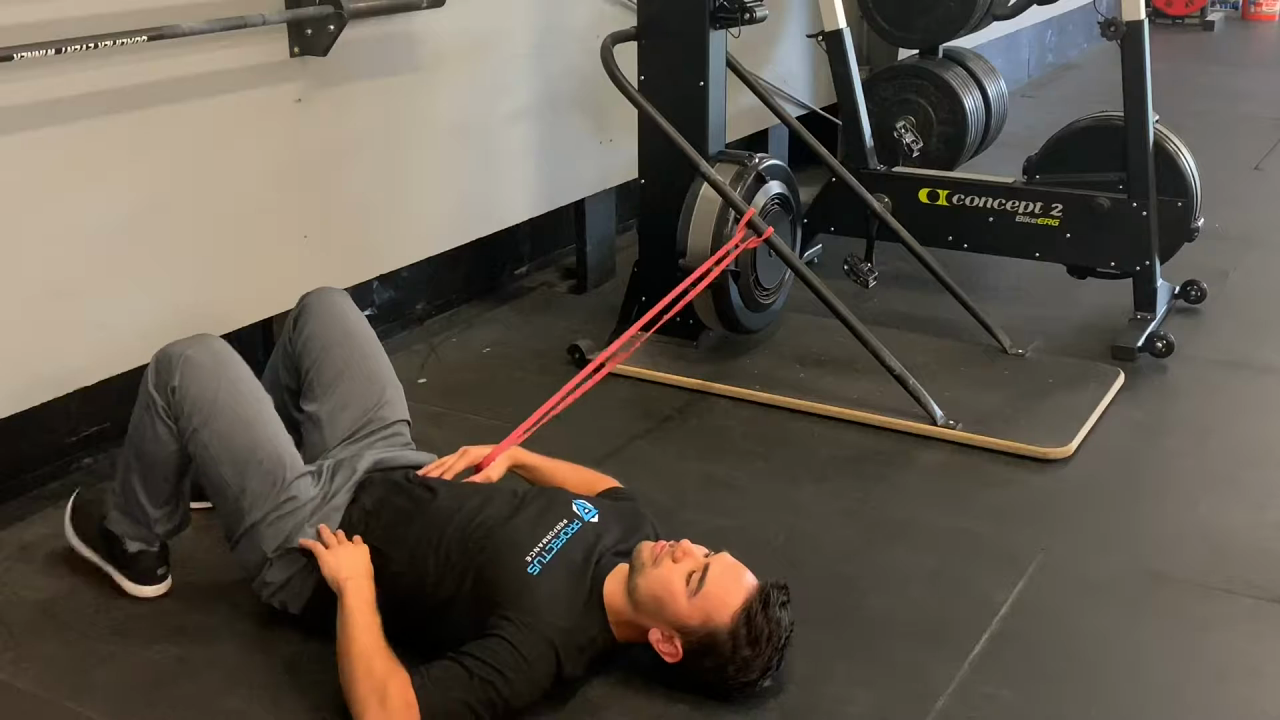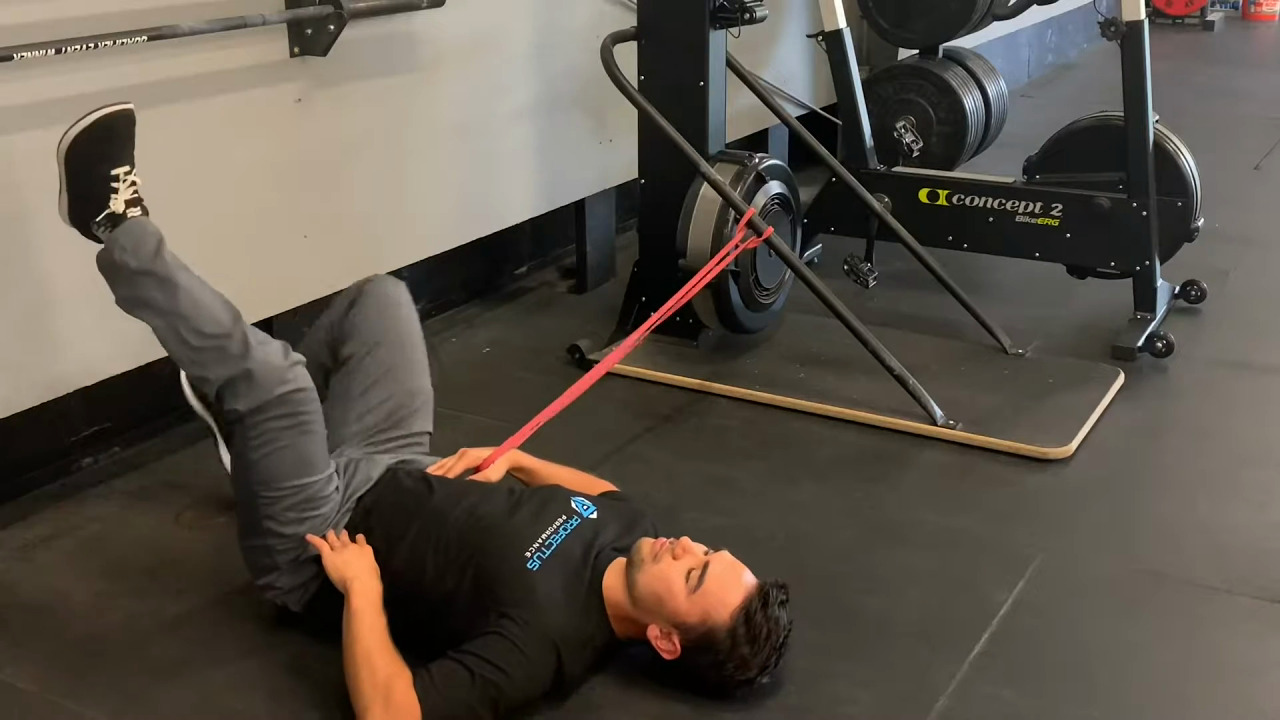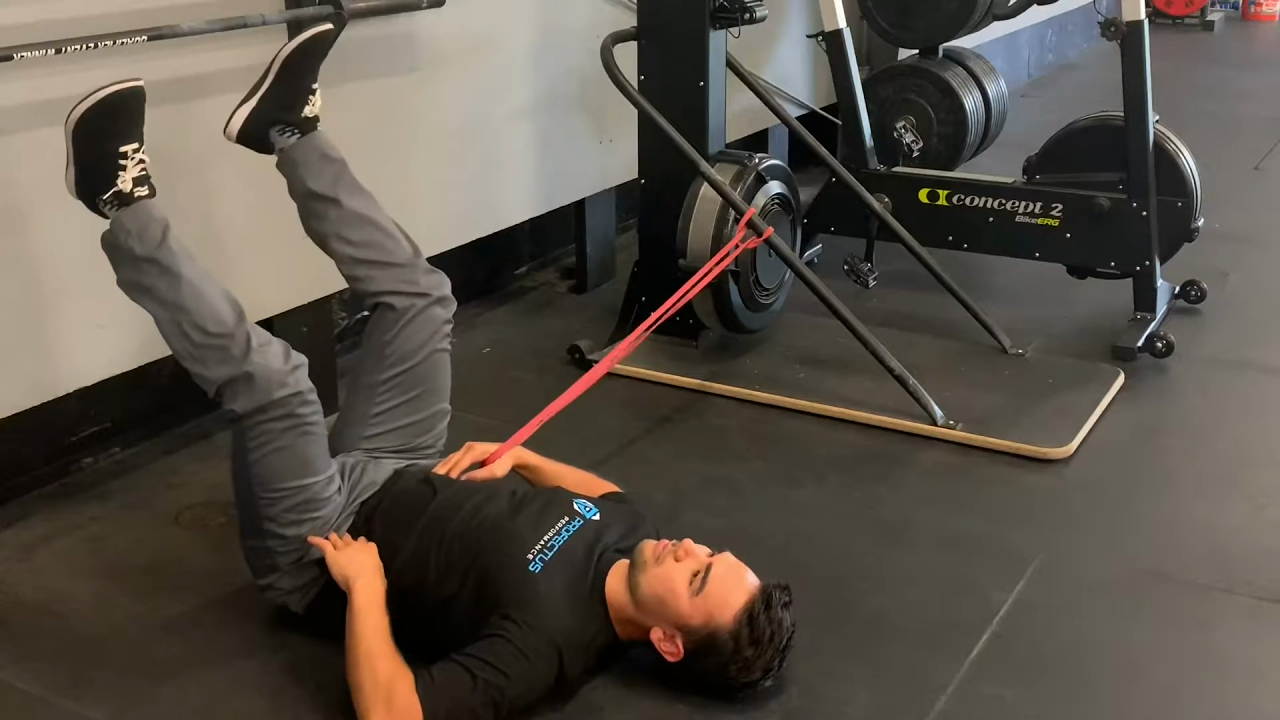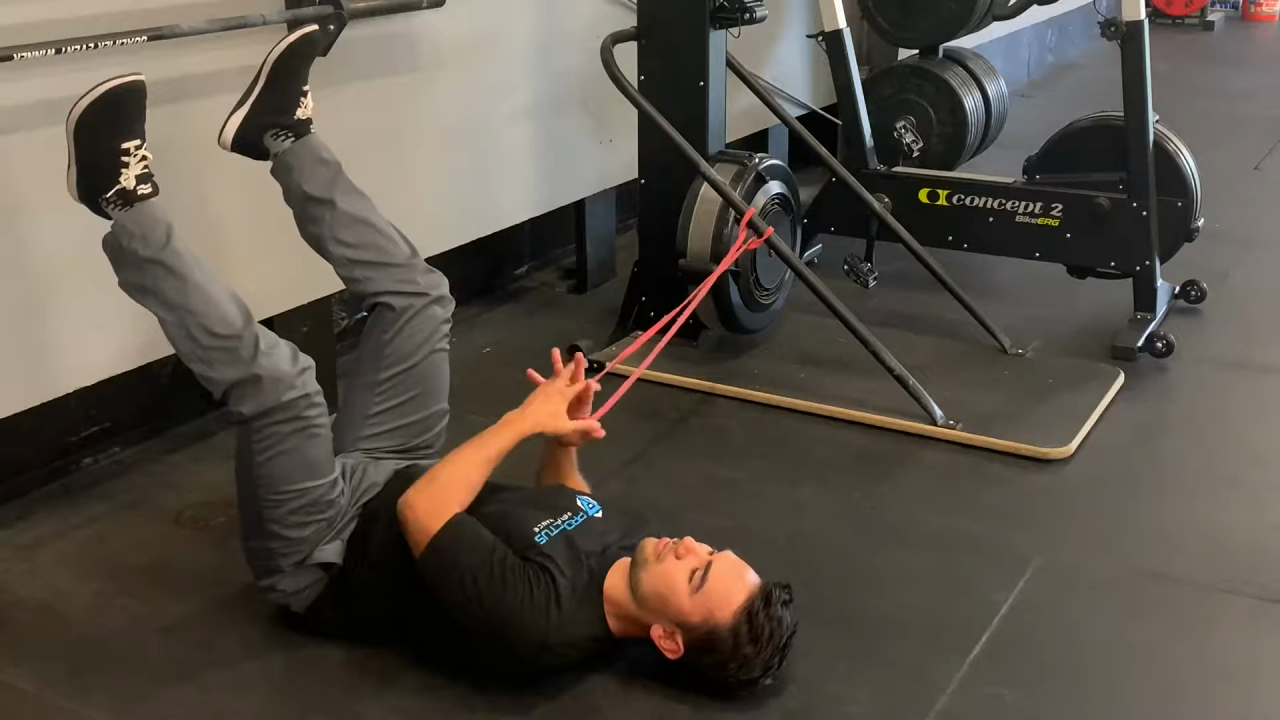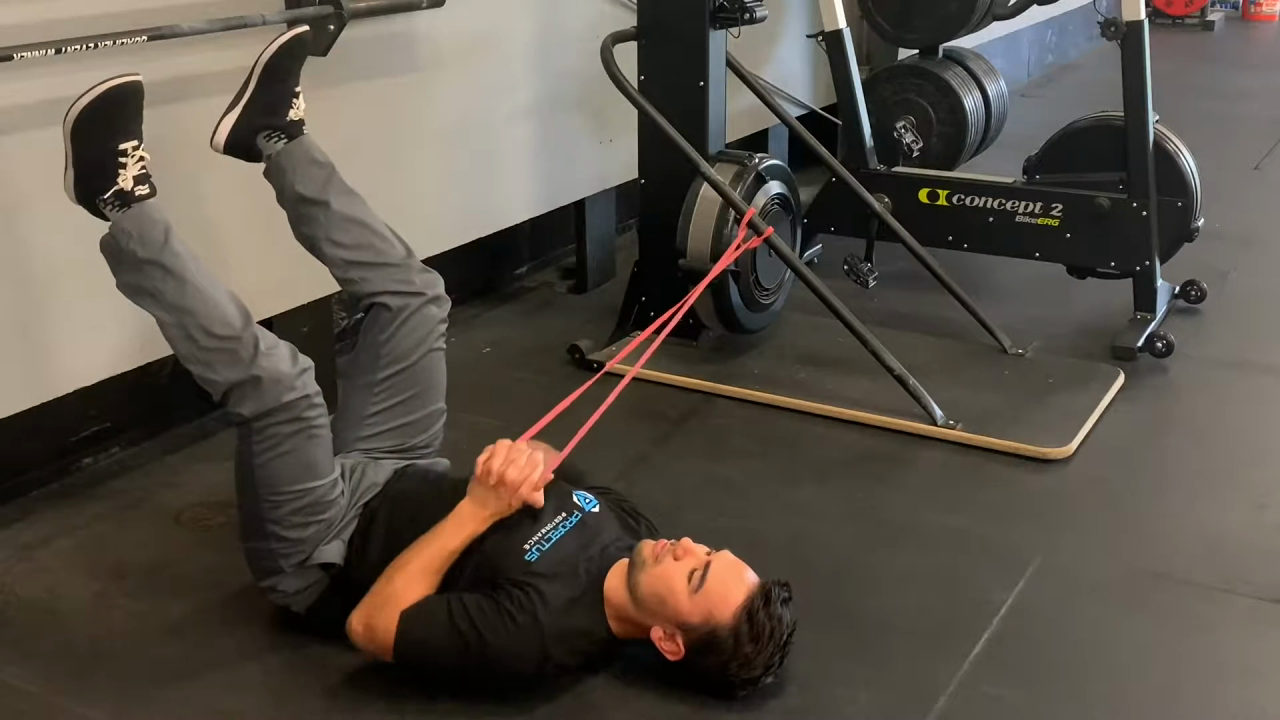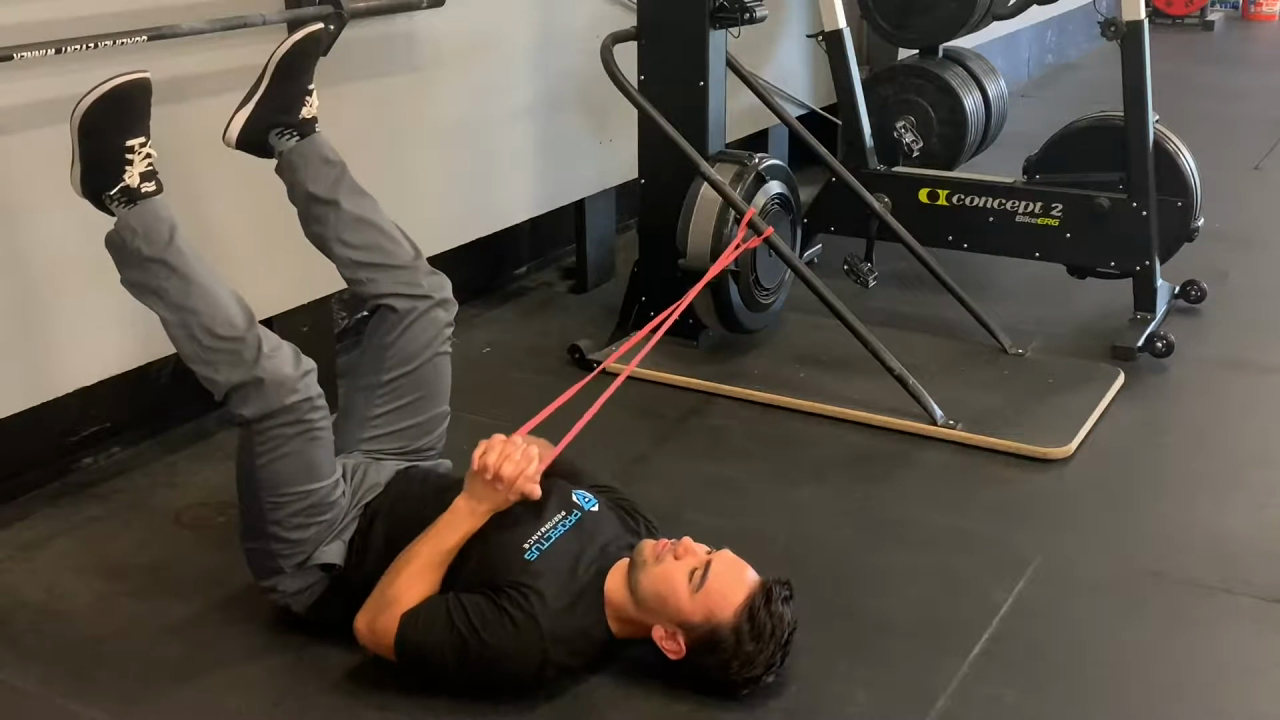
dt=0.7s
person 1, frame 1
left shoulder: (544, 638)
right shoulder: (629, 533)
right elbow: (599, 483)
left wrist: (354, 586)
right wrist: (511, 457)
left hip: (311, 540)
right hip: (390, 472)
left knee: (188, 367)
right knee: (322, 309)
left ankle: (134, 541)
right ankle: (276, 433)
person 1, frame 2
left shoulder: (547, 639)
right shoulder: (628, 534)
right elbow: (601, 490)
left wrist: (363, 585)
right wrist: (513, 460)
left hip: (319, 549)
right hip: (391, 478)
left knee: (274, 377)
right knee: (378, 300)
left ankle: (119, 228)
right ankle: (240, 412)
person 1, frame 3
left shoulder: (550, 639)
right shoulder: (627, 535)
right elbow: (602, 488)
left wrist: (365, 583)
right wrist: (521, 457)
left hip: (320, 545)
right hip: (392, 480)
left knee: (269, 373)
right knee: (419, 294)
left ankle: (126, 204)
right ankle: (288, 131)
person 1, frame 4
left shoulder: (543, 622)
right shoulder: (624, 543)
left elbow: (420, 513)
left wrist: (525, 421)
right wrist: (562, 438)
left hip: (319, 555)
right hip: (380, 475)
left knee: (274, 375)
right knee: (416, 294)
left ankle: (127, 204)
right ankle: (282, 135)
person 1, frame 5
left shoulder: (542, 633)
right shoulder: (626, 530)
left elbow: (372, 626)
right elbow: (545, 461)
left wrist: (474, 512)
right wrist: (521, 463)
left hip: (320, 554)
right hip: (394, 479)
left knee: (275, 377)
right knee: (411, 294)
left ankle: (125, 206)
right ankle: (276, 140)
person 1, frame 6
left shoulder: (541, 638)
right shoulder: (623, 528)
left elbow: (377, 625)
right elbow: (548, 460)
left wrist: (475, 502)
right wrist: (519, 454)
left hip: (321, 554)
right hip: (393, 481)
left knee: (276, 378)
right knee: (419, 296)
left ankle: (132, 202)
right ankle: (288, 134)
